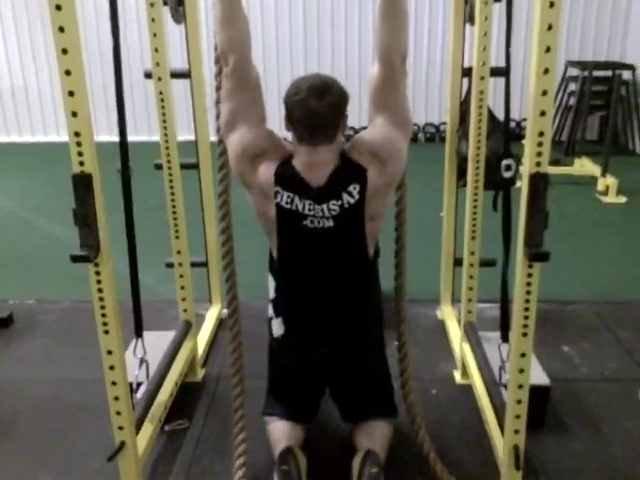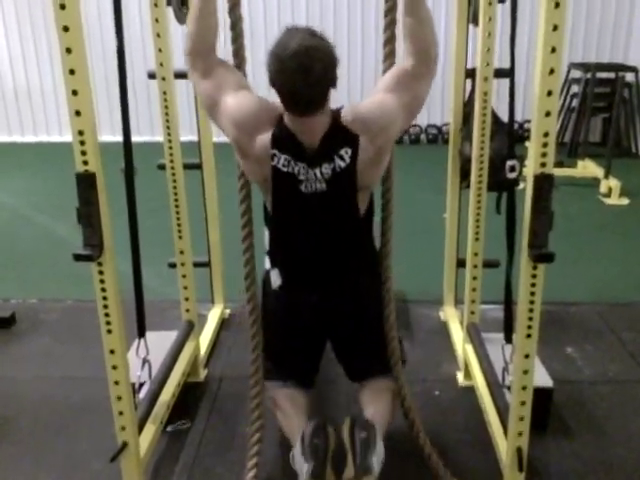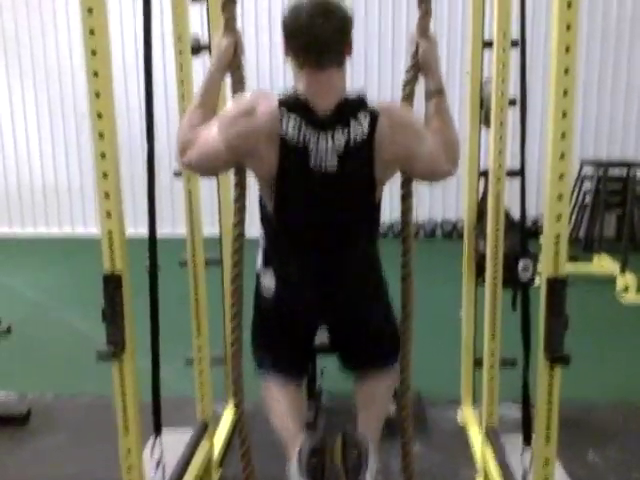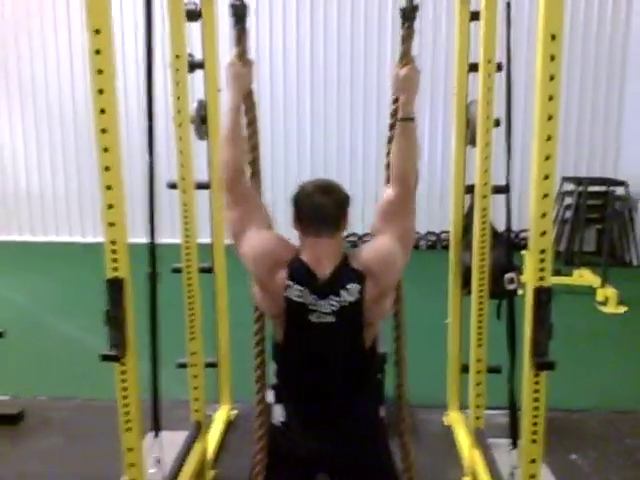
dt=0.7s
person 1, frame 1
left shoulder: (262, 172)
right shoulder: (374, 170)
left elbow: (235, 64)
right elbow: (391, 64)
left hip: (292, 332)
right hip: (358, 331)
left knee: (284, 413)
right knee: (374, 414)
person 1, frame 2
left shoulder: (253, 135)
right shoulder: (368, 134)
left elbow: (201, 62)
right elbow: (422, 63)
left hip: (287, 288)
right hip: (356, 286)
left knee: (284, 380)
right knee: (376, 375)
left ankle: (303, 439)
right ankle: (369, 430)
person 1, frame 3
left shoulder: (254, 117)
right shoulder: (389, 125)
left elbow: (188, 149)
right elbow: (447, 160)
left wrist: (217, 69)
right wrist: (433, 79)
left hip: (285, 281)
right hip: (357, 281)
left knee: (279, 367)
right knee: (378, 363)
person 1, frame 4
left shoulder: (272, 272)
right shoulder: (375, 274)
left elbow: (235, 186)
right elbow: (402, 187)
left wrist: (236, 97)
right wrist: (406, 103)
left hip: (292, 427)
right hip: (356, 426)
